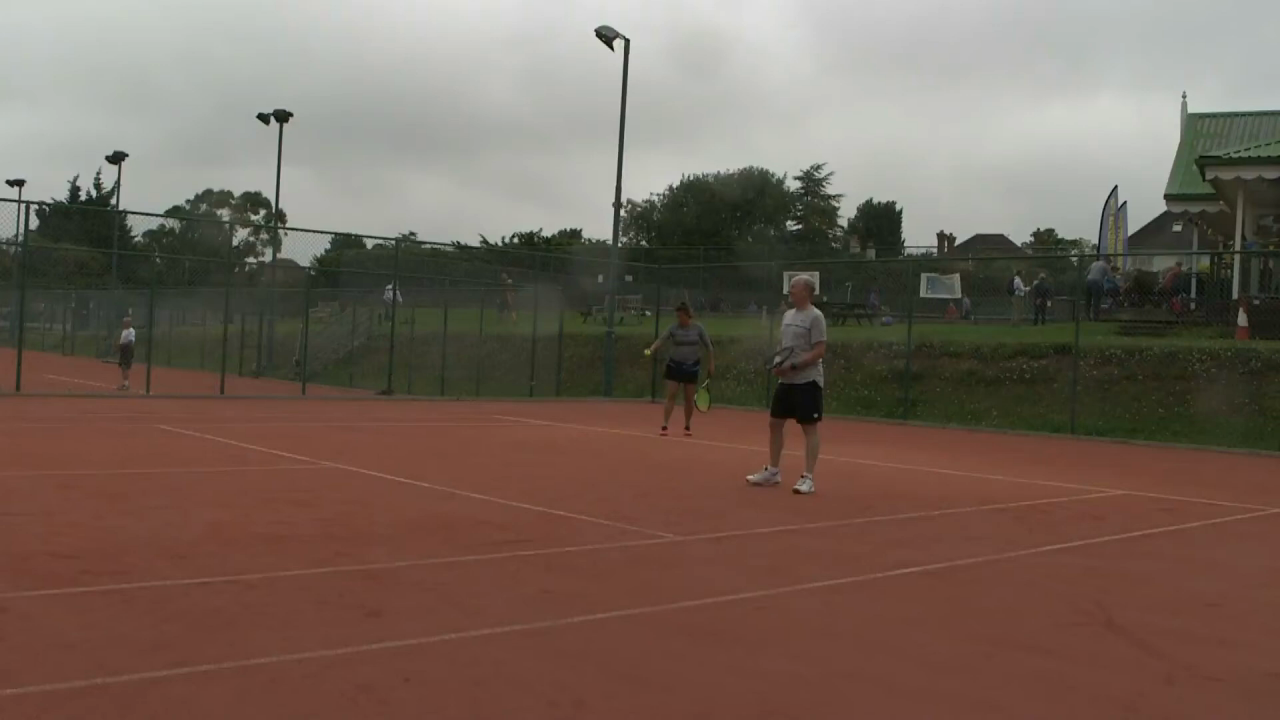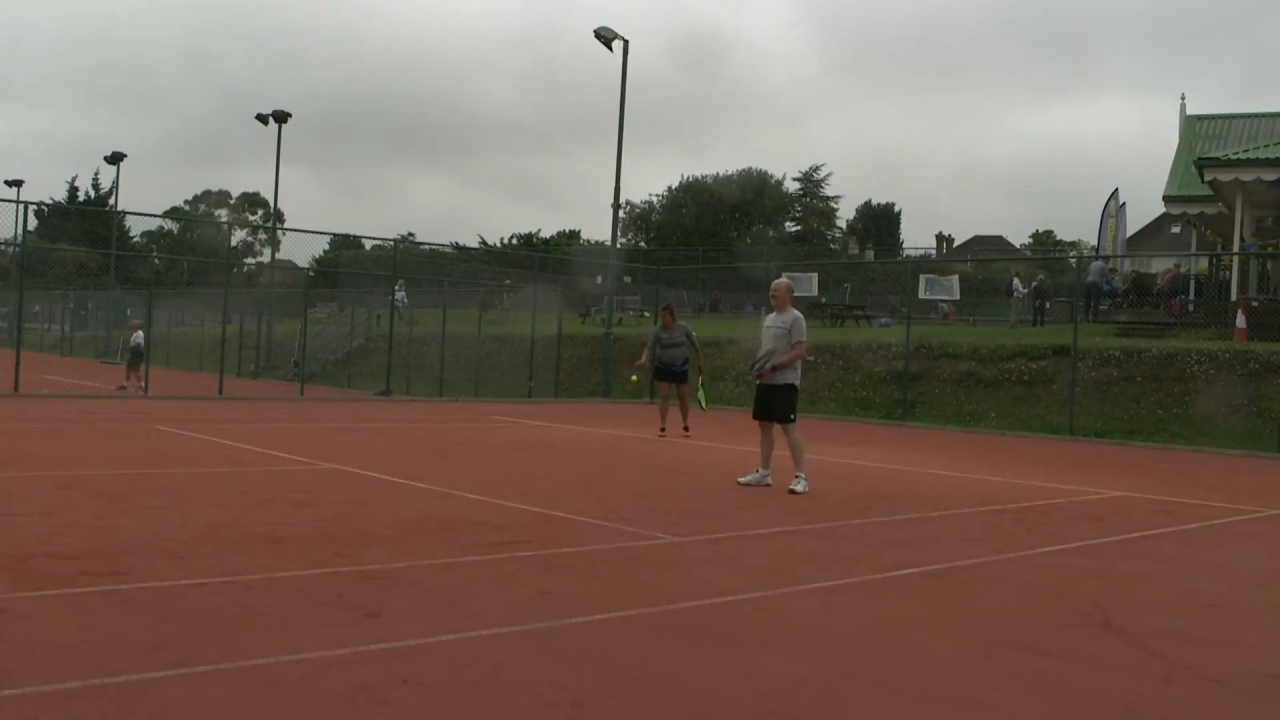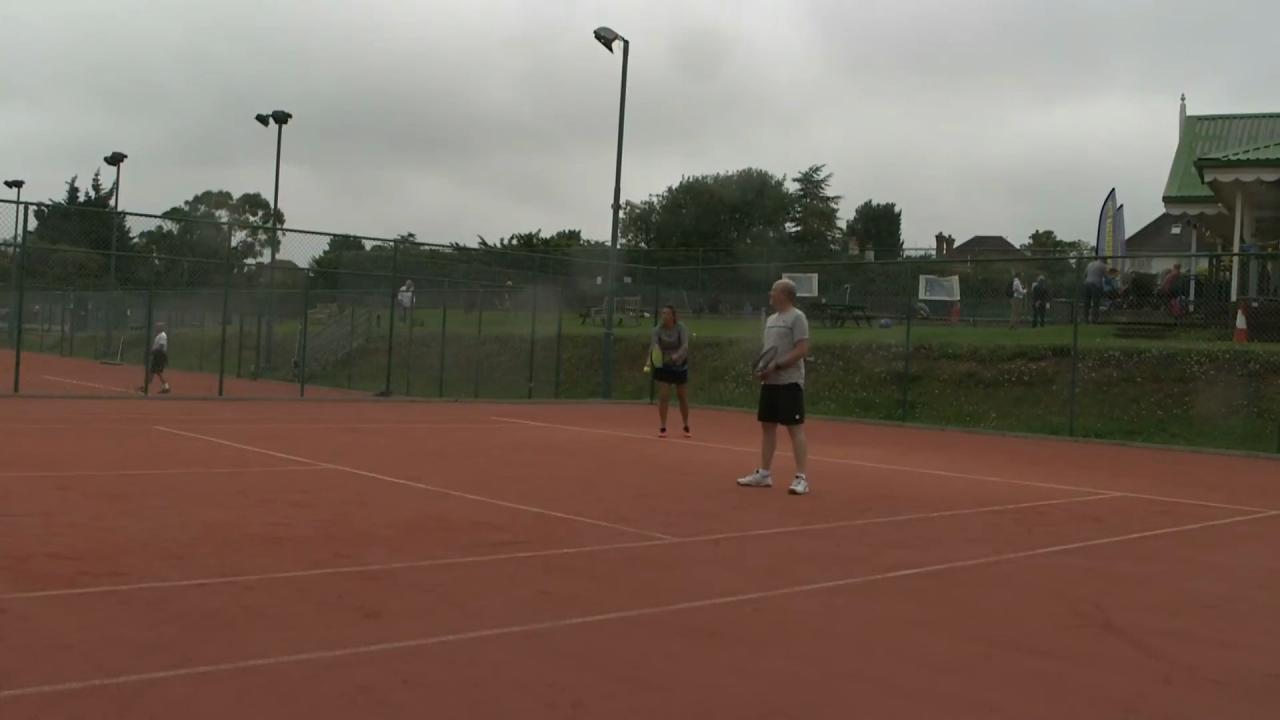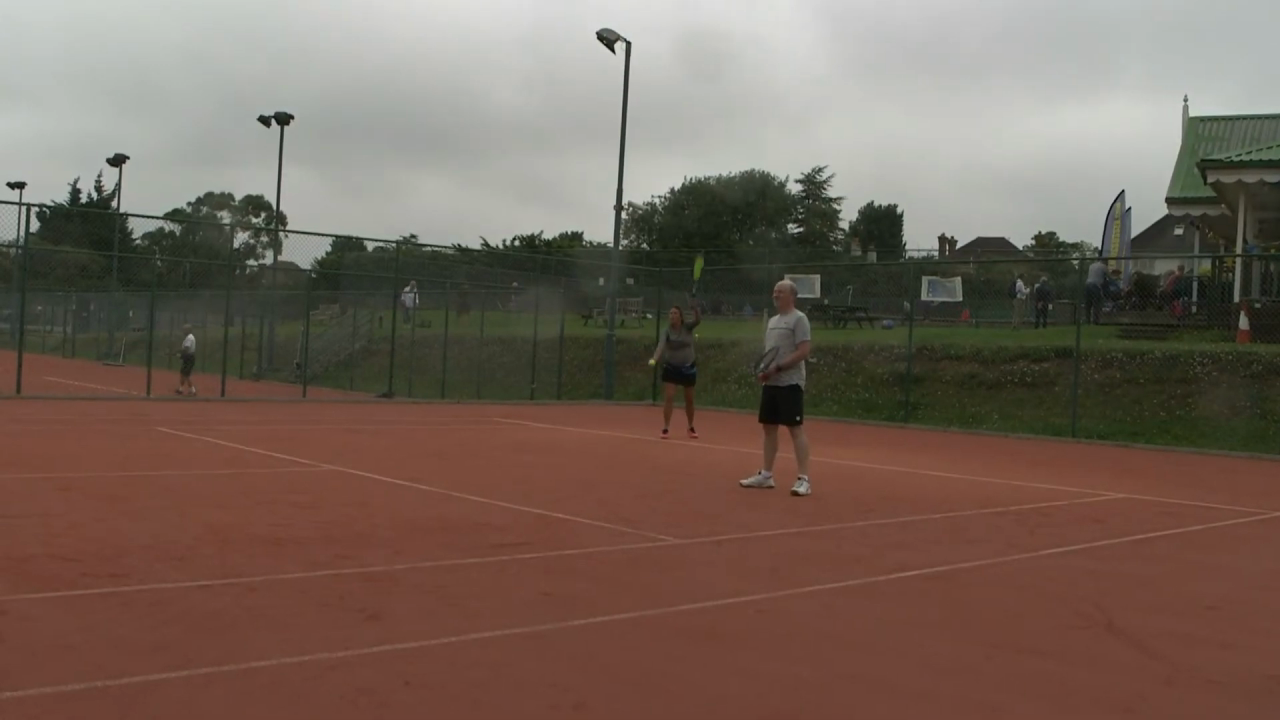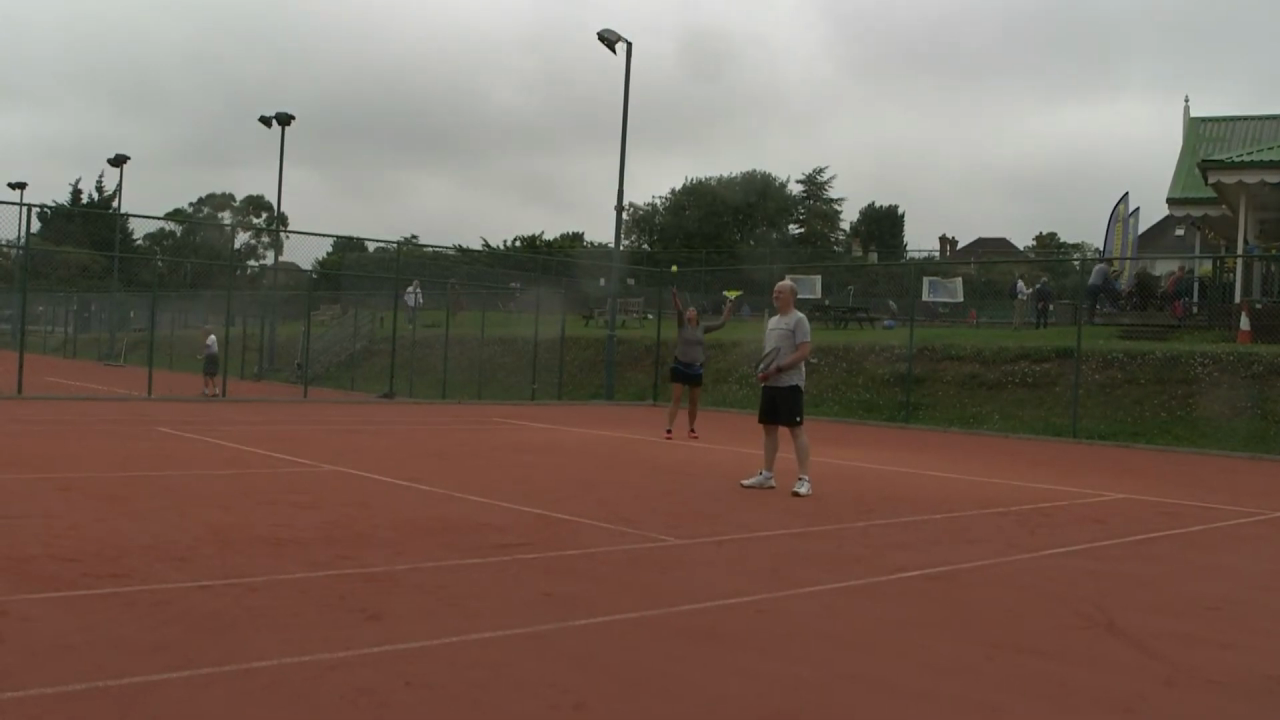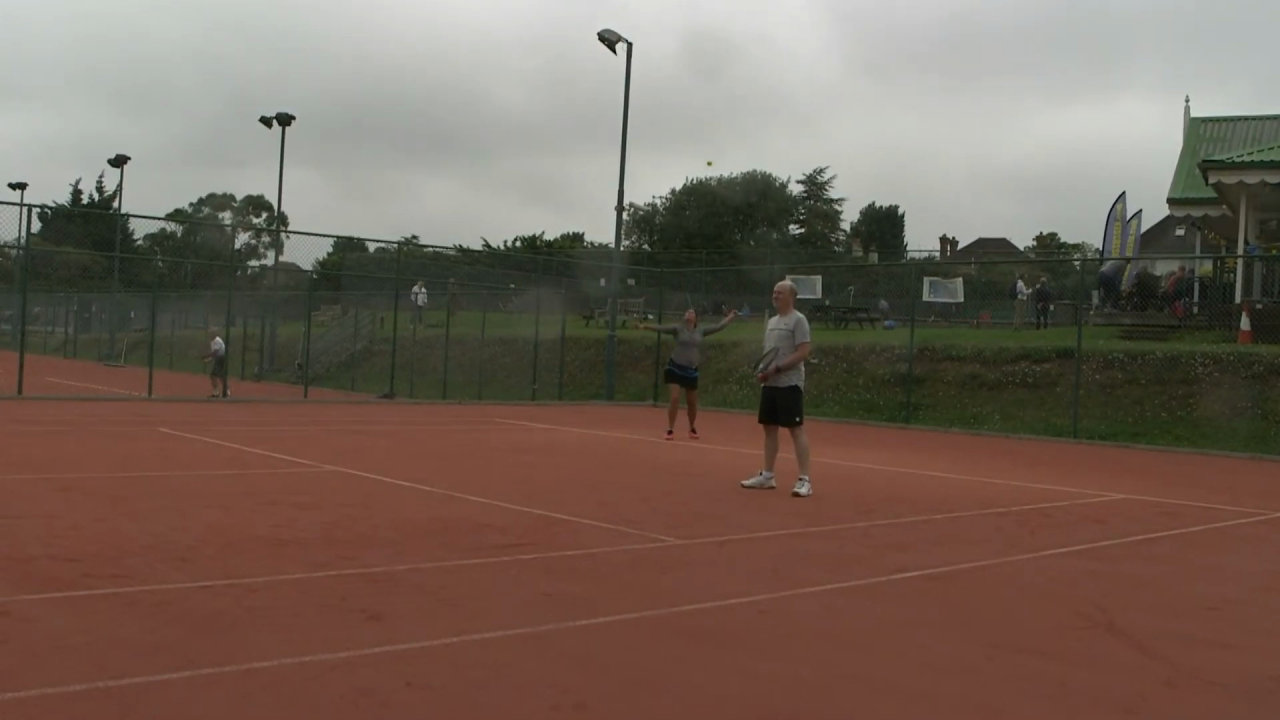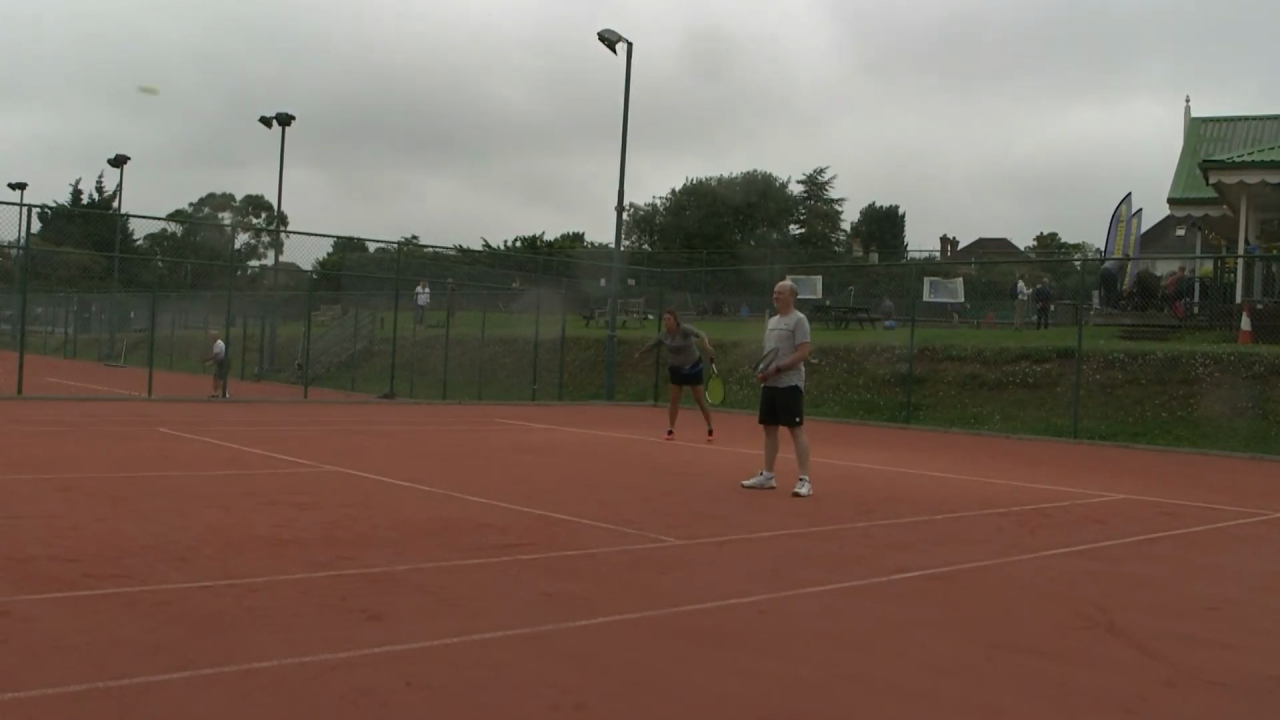
dt=0.7s
person 1, frame 1
left shoulder: (815, 317)
right shoulder: (787, 315)
left elbow: (819, 351)
left wrist: (793, 366)
left hip: (807, 382)
right hip: (786, 381)
left knee: (810, 428)
right knee: (775, 424)
left ankle: (808, 477)
right ankle: (772, 471)
person 1, frame 2
left shoulder: (795, 318)
right shoulder: (769, 318)
left elbow: (799, 352)
left wrist: (773, 366)
right wrist: (757, 367)
left hip: (785, 382)
right hip: (765, 381)
left knee: (788, 427)
right knee: (765, 426)
left ankle: (800, 477)
right ankle: (763, 473)
person 1, frame 3
left shoulder: (797, 317)
right shoulder: (771, 319)
left elbow: (801, 350)
left wrist: (776, 366)
right wrist: (762, 368)
left hip: (789, 382)
right hip: (769, 382)
left knee: (795, 428)
right knee: (767, 426)
left ankle: (801, 478)
right ankle: (764, 473)
person 1, frame 4
left shoulder: (799, 319)
right shoulder: (772, 321)
left elbow: (803, 352)
left wrist: (777, 368)
right wrist: (763, 370)
left hip: (790, 383)
right hip: (771, 383)
left knee: (796, 429)
right knee: (769, 428)
left ankle: (803, 479)
right ankle: (766, 475)
person 1, frame 5
left shoulder: (799, 320)
right shoulder: (772, 321)
left elbow: (803, 353)
left wrist: (777, 368)
right wrist: (762, 371)
left hip: (790, 384)
right hip: (770, 384)
left knee: (796, 429)
right knee: (769, 428)
left ankle: (804, 479)
right ankle: (766, 475)
person 1, frame 6
left shoulder: (798, 320)
right shoulder: (772, 321)
left elbow: (803, 353)
left wrist: (777, 368)
right wrist: (762, 370)
left hip: (789, 384)
right hip: (770, 384)
left knee: (796, 429)
right knee: (769, 428)
left ankle: (805, 480)
right ankle: (767, 475)
person 1, frame 7
left shoulder: (799, 320)
right shoulder: (772, 321)
left elbow: (803, 353)
left wrist: (777, 368)
right wrist: (762, 371)
left hip: (789, 384)
right hip: (770, 384)
left knee: (796, 429)
right knee: (769, 429)
left ankle: (805, 480)
right ankle: (767, 476)
